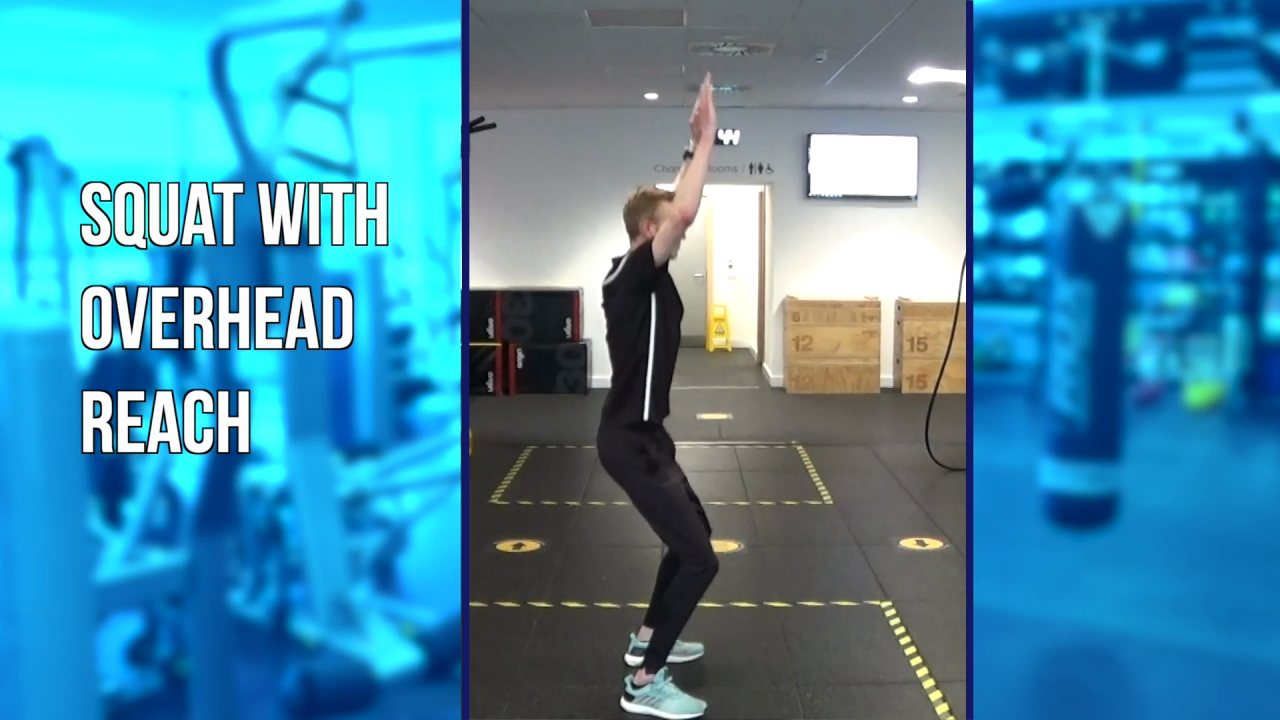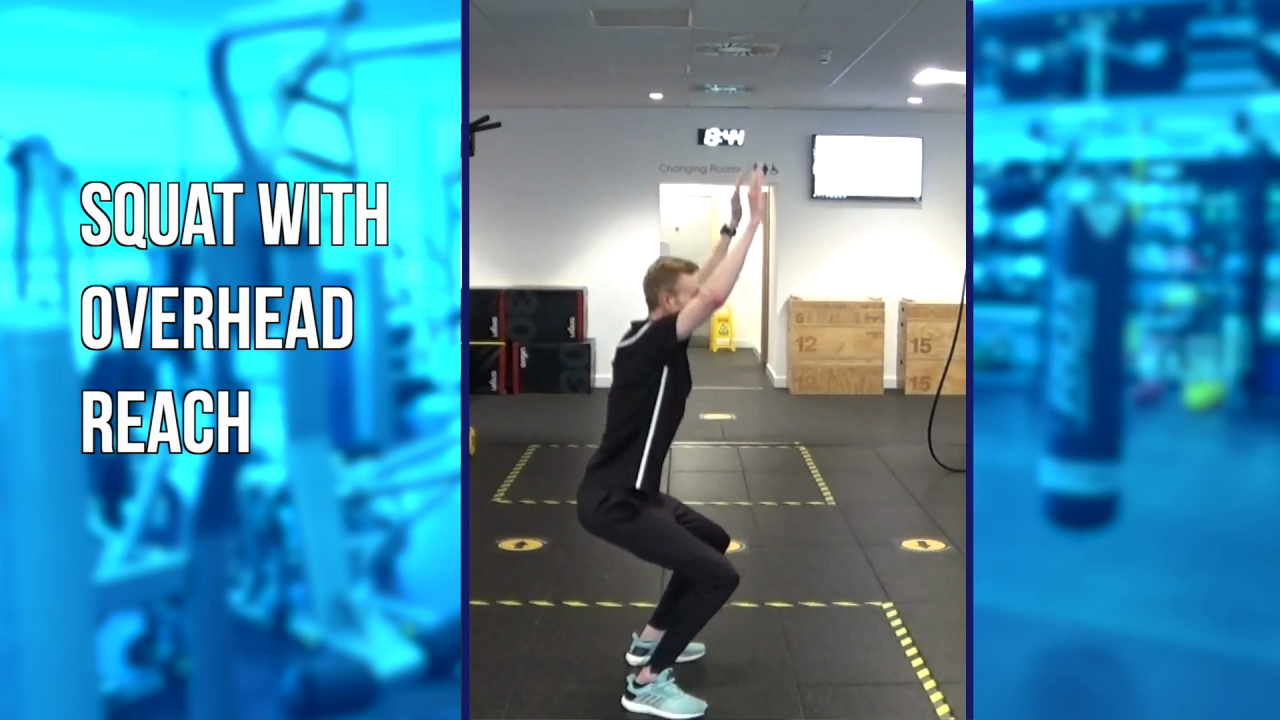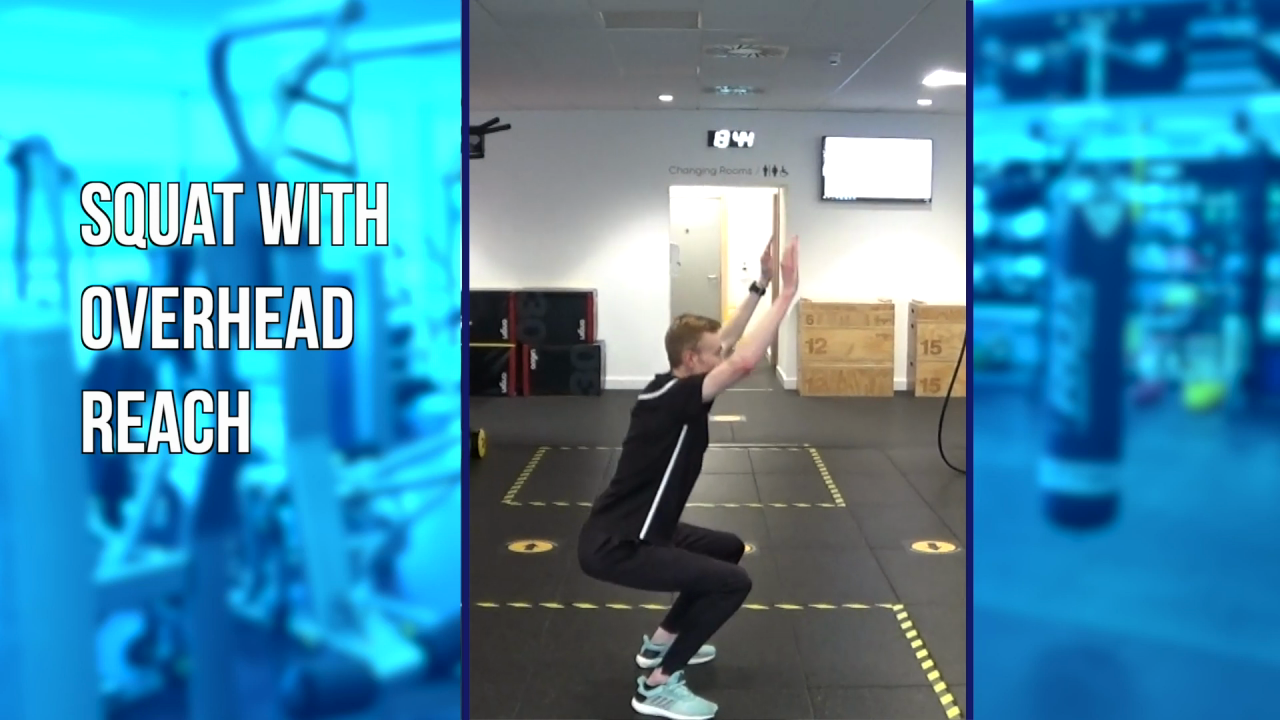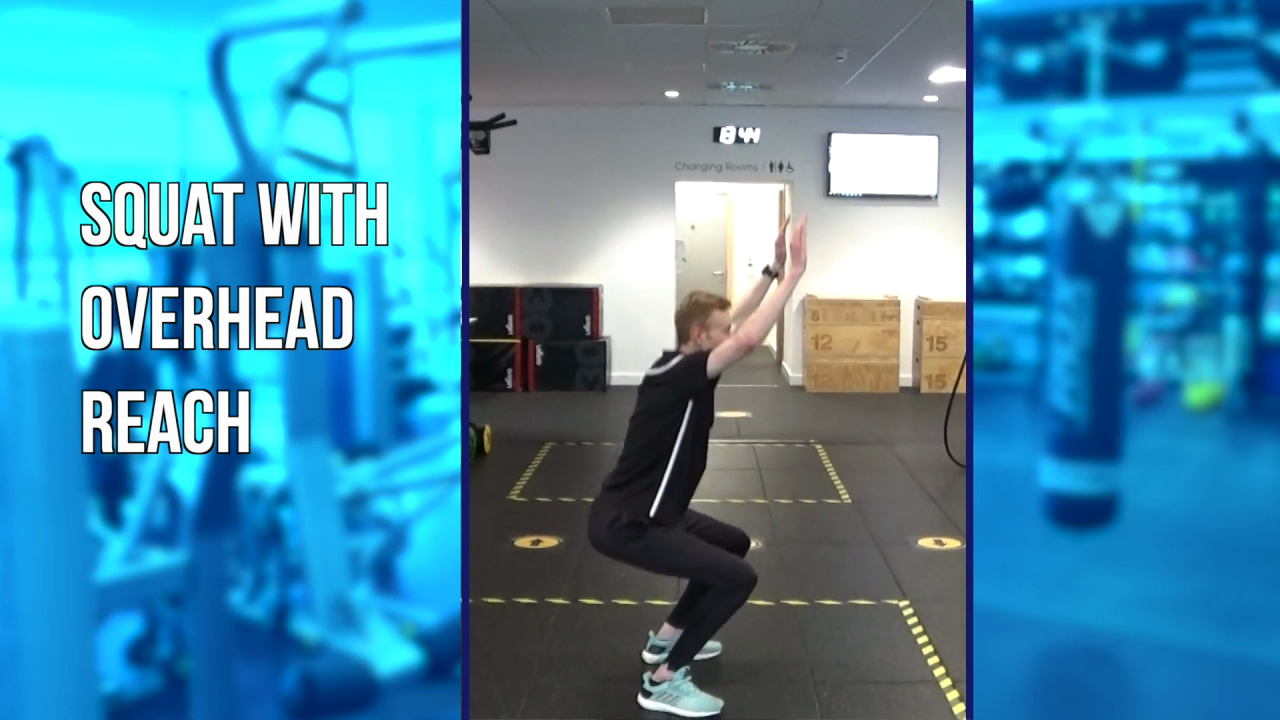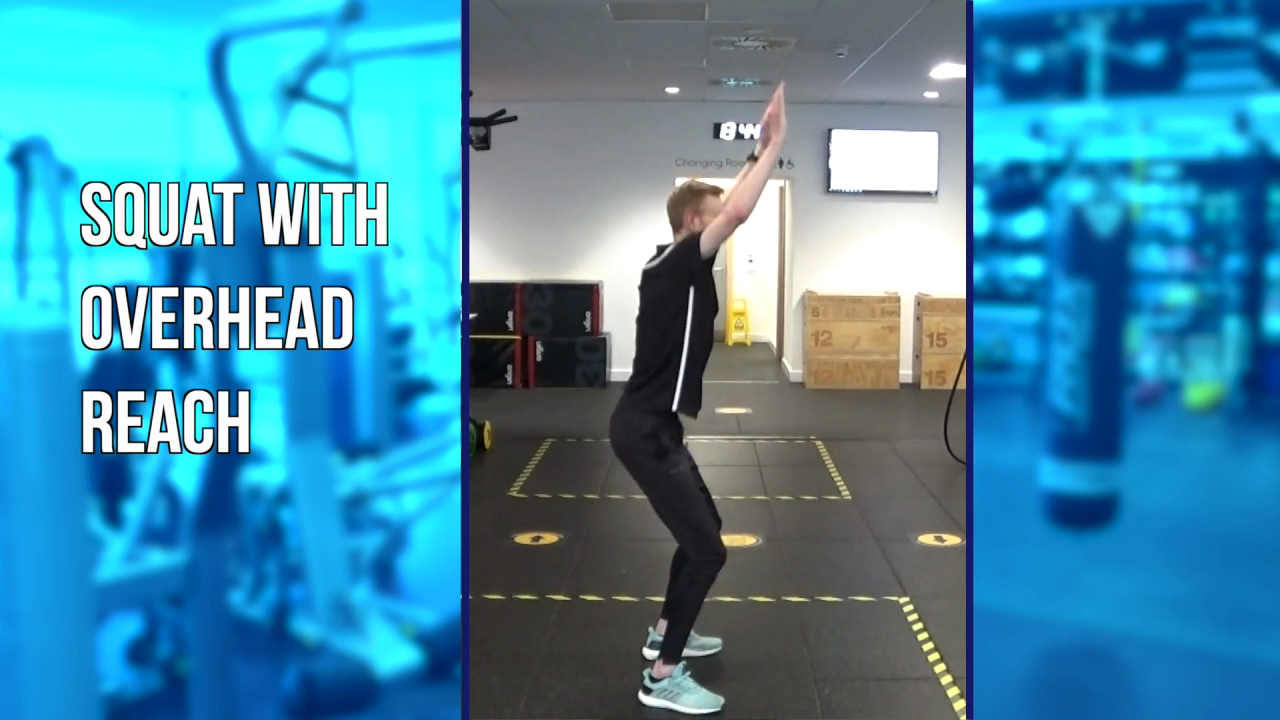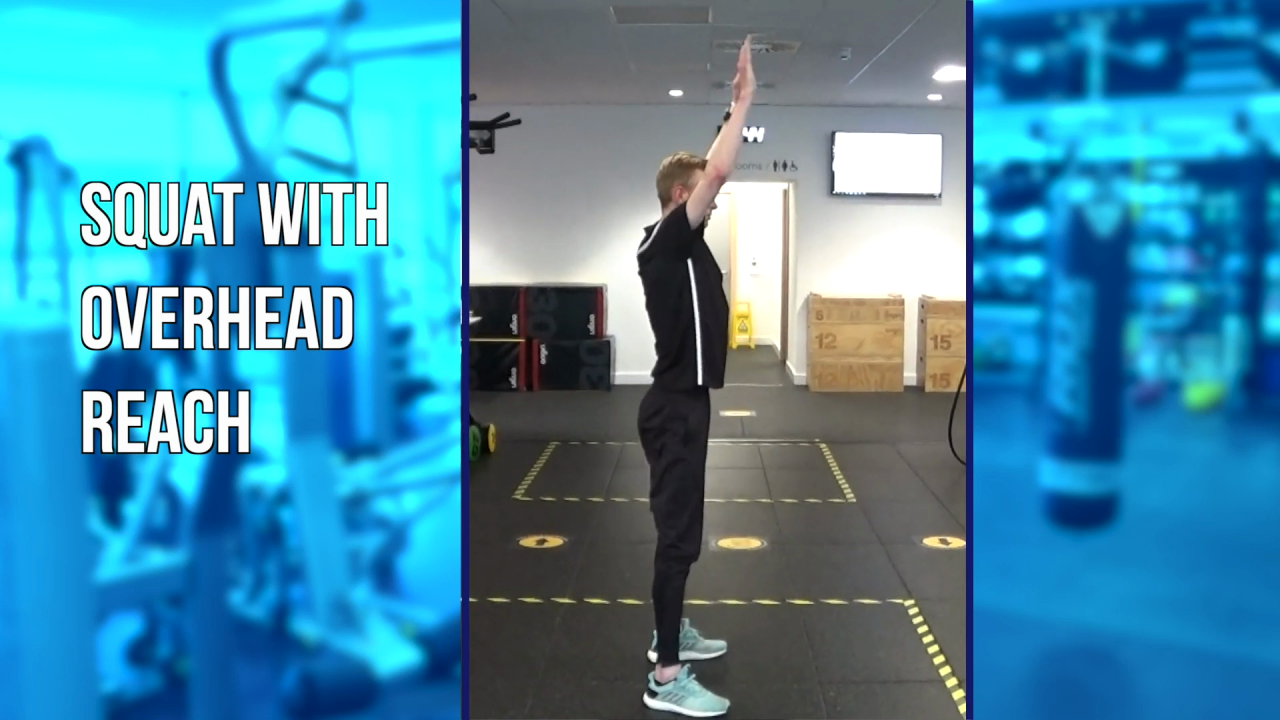
dt=0.4s
person 1, frame 1
left shoulder: (638, 273)
right shoulder: (633, 273)
left elbow: (674, 209)
right elbow: (683, 212)
left wrist: (694, 148)
right wrist: (704, 144)
left hip: (642, 433)
right hip: (633, 439)
left knee: (692, 537)
right knee: (699, 559)
left ankle: (648, 636)
person 1, frame 2
left shoulder: (652, 337)
right shoulder: (651, 342)
left elbow: (703, 284)
right elbow: (715, 294)
left wrist: (731, 225)
right wrist: (752, 225)
left hip: (631, 488)
right hip: (613, 500)
left knee: (714, 541)
right knee: (718, 577)
left ankle: (651, 637)
person 1, frame 3
left shoulder: (672, 388)
right shoulder: (674, 400)
left elbow: (728, 343)
right elbow: (744, 363)
left wrist: (760, 286)
right wrist: (786, 295)
left hip: (633, 531)
right hip: (614, 546)
left knee: (729, 549)
right knee: (732, 584)
left ankle: (661, 640)
person 1, frame 4
left shoulder: (683, 369)
right shoulder: (678, 376)
left elbow: (738, 323)
right elbow: (748, 340)
left wrist: (773, 271)
right wrist: (793, 276)
left hip: (644, 513)
right hip: (623, 525)
left knee: (734, 543)
right knee: (736, 578)
left ankle: (667, 635)
right ankle: (664, 679)
person 1, frame 5
left shoulder: (680, 267)
right shoulder: (674, 265)
left elbow: (727, 208)
right elbow: (737, 214)
left wrist: (760, 153)
right wrist: (772, 149)
left hip: (656, 426)
right hip: (647, 431)
left knee: (701, 529)
right knee: (705, 547)
left ankle: (666, 629)
person 1, frame 6
left shoulder: (674, 243)
right shoulder: (669, 240)
left elbow: (712, 171)
right elbow: (720, 172)
left wrist: (737, 111)
right wrist: (743, 104)
left hip: (679, 404)
right hip: (676, 409)
left knee: (682, 532)
right knee: (678, 538)
left ankle: (671, 632)
